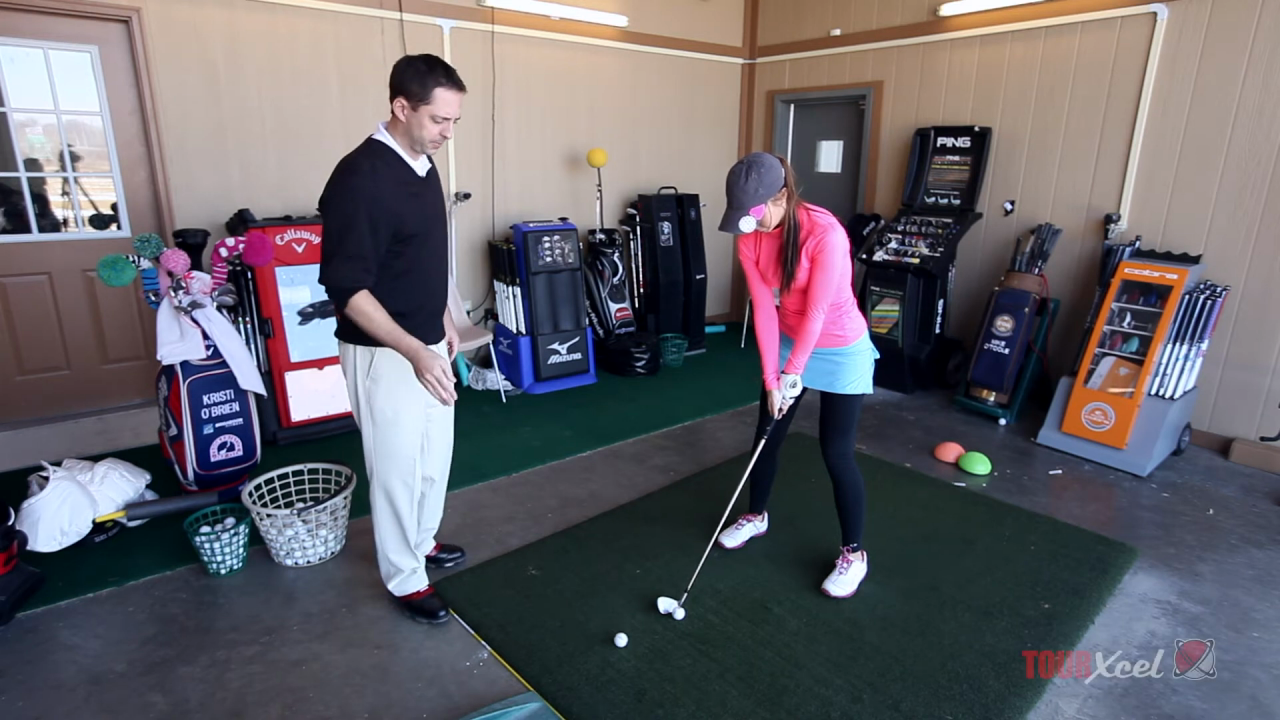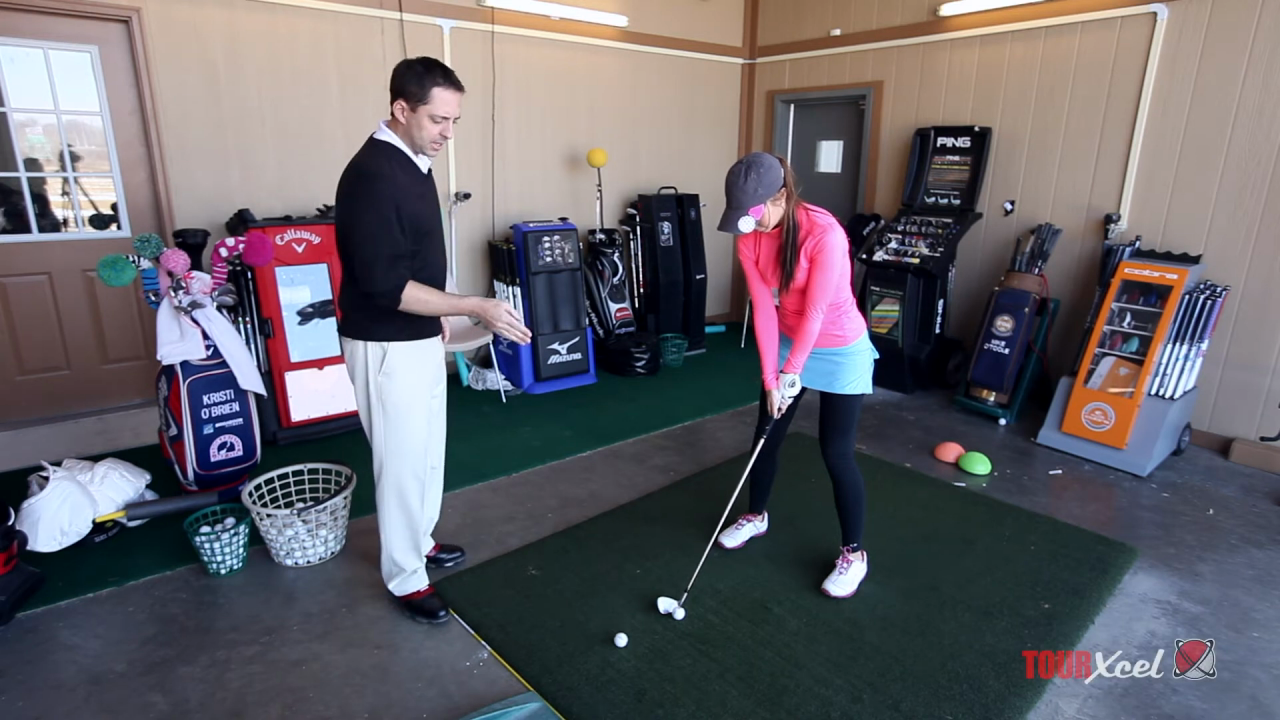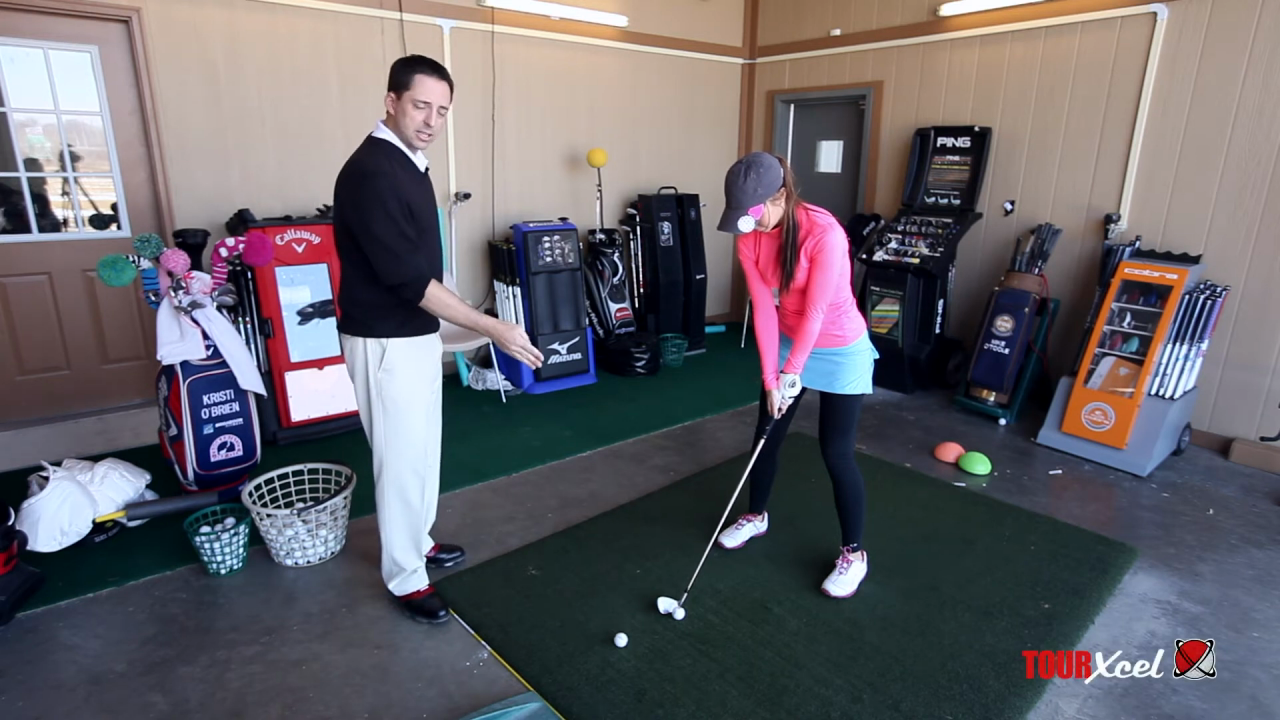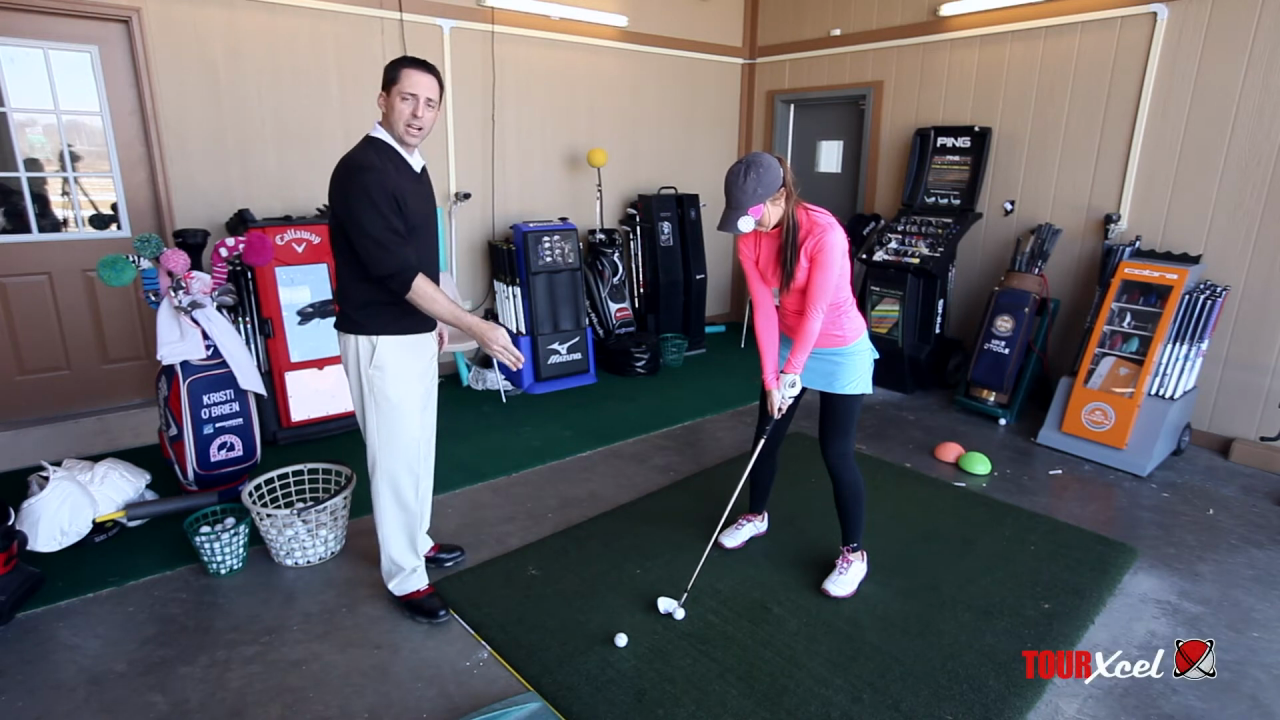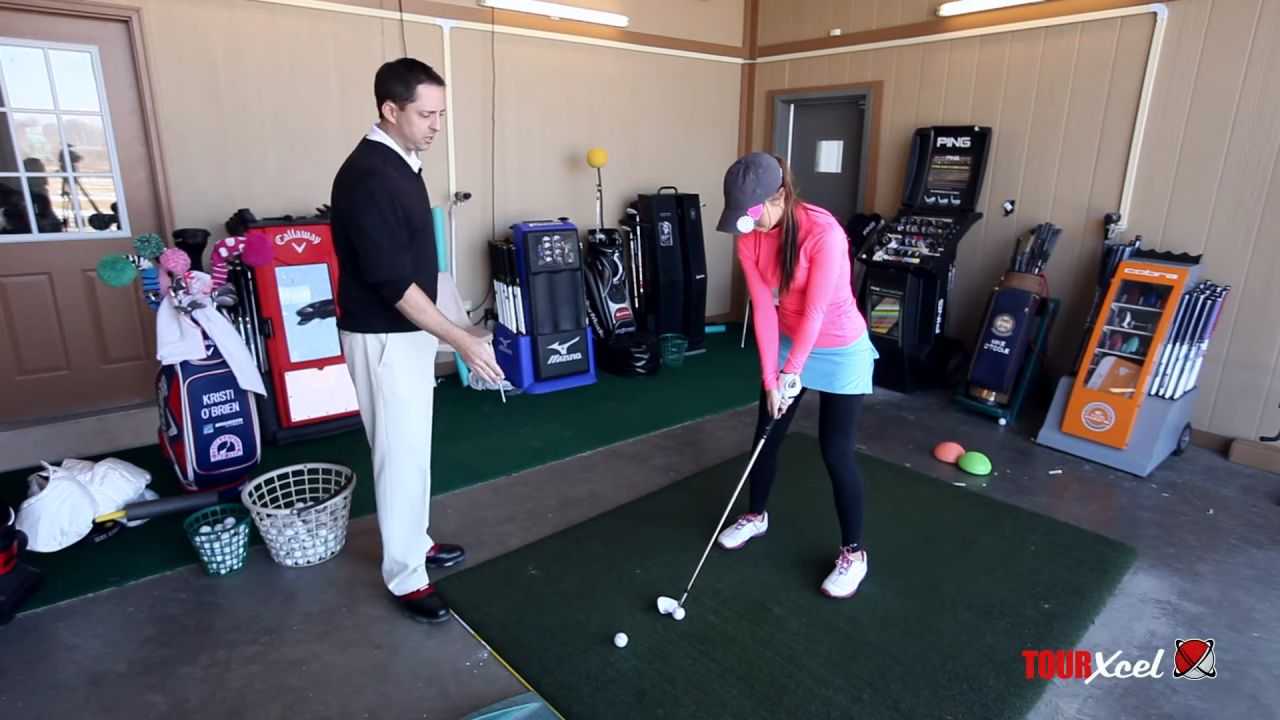
dt=0.4s
person 1, frame 1
left shoulder: (423, 166)
right shoulder: (359, 177)
right elbow: (345, 286)
left wrist: (444, 324)
right wrist: (412, 352)
left hip: (424, 344)
right hip: (382, 353)
left knee: (435, 456)
right knee: (397, 467)
left ankle: (421, 541)
right ankle: (405, 577)
person 1, frame 2
left shoulder: (414, 162)
right shoulder: (372, 176)
right elbow: (386, 286)
left wrist: (442, 319)
right wrist: (477, 307)
left hip: (421, 338)
right hip: (387, 347)
left knee: (427, 452)
right knee: (403, 461)
left ankle: (418, 540)
right ankle: (405, 577)
person 1, frame 3
left shoulder: (409, 165)
right shoulder: (370, 173)
right elbow: (409, 277)
right wrist: (492, 328)
left hip: (417, 334)
right hip: (385, 343)
left knee: (422, 450)
right knee: (401, 459)
left ankle: (416, 541)
right ankle: (405, 577)
person 1, frame 4
left shoulder: (411, 166)
right shoulder: (363, 171)
right elbow: (398, 271)
left wrist: (437, 322)
right wrist: (476, 327)
left hip: (415, 333)
right hip: (380, 341)
left knee: (418, 448)
right knee: (396, 458)
left ankle: (415, 541)
right ankle: (404, 576)
person 1, frame 5
left shoulder: (401, 165)
right shoulder: (368, 175)
right elbow: (390, 279)
left wrist: (437, 331)
right wrist: (461, 340)
left hip: (409, 331)
right hip: (384, 338)
left knee: (410, 446)
right knee: (402, 453)
left ankle: (413, 541)
right ankle: (404, 576)
person 2, frame 1
left shoulder: (826, 233)
right shoulder: (749, 237)
left elbow: (816, 311)
right elbow: (764, 307)
left wrist: (793, 375)
right wrist: (771, 380)
left hip: (841, 351)
right hip: (789, 343)
left knee: (836, 452)
right knee: (766, 436)
left ankle: (854, 554)
right ankle: (756, 516)
person 2, frame 2
left shoulder: (824, 233)
right shoulder: (749, 237)
left elbow: (815, 311)
right elbow: (763, 307)
left wrist: (791, 374)
right wrist: (771, 379)
left hip: (840, 351)
right hip: (788, 342)
left knee: (836, 452)
right knee: (766, 436)
left ankle: (853, 554)
right ankle: (756, 516)
person 2, frame 3
left shoulder: (824, 233)
right shoulder: (749, 237)
left elbow: (815, 311)
right elbow: (763, 307)
left wrist: (791, 374)
right wrist: (771, 379)
left hip: (840, 351)
right hip: (788, 343)
left knee: (836, 452)
right knee: (766, 437)
left ankle: (853, 554)
right ankle: (756, 516)
person 2, frame 4
left shoulder: (824, 233)
right shoulder: (749, 237)
left elbow: (815, 311)
right elbow: (763, 307)
left wrist: (792, 374)
right wrist: (771, 379)
left hip: (840, 351)
right hip: (788, 343)
left knee: (836, 452)
right knee: (766, 436)
left ankle: (853, 554)
right ankle: (756, 516)
person 2, frame 5
left shoulder: (824, 233)
right shoulder: (749, 237)
left elbow: (815, 311)
right elbow: (763, 307)
left wrist: (792, 374)
right wrist: (771, 379)
left hip: (840, 350)
right hip: (788, 343)
left knee: (836, 452)
right knee: (766, 436)
left ankle: (853, 554)
right ankle: (756, 516)
